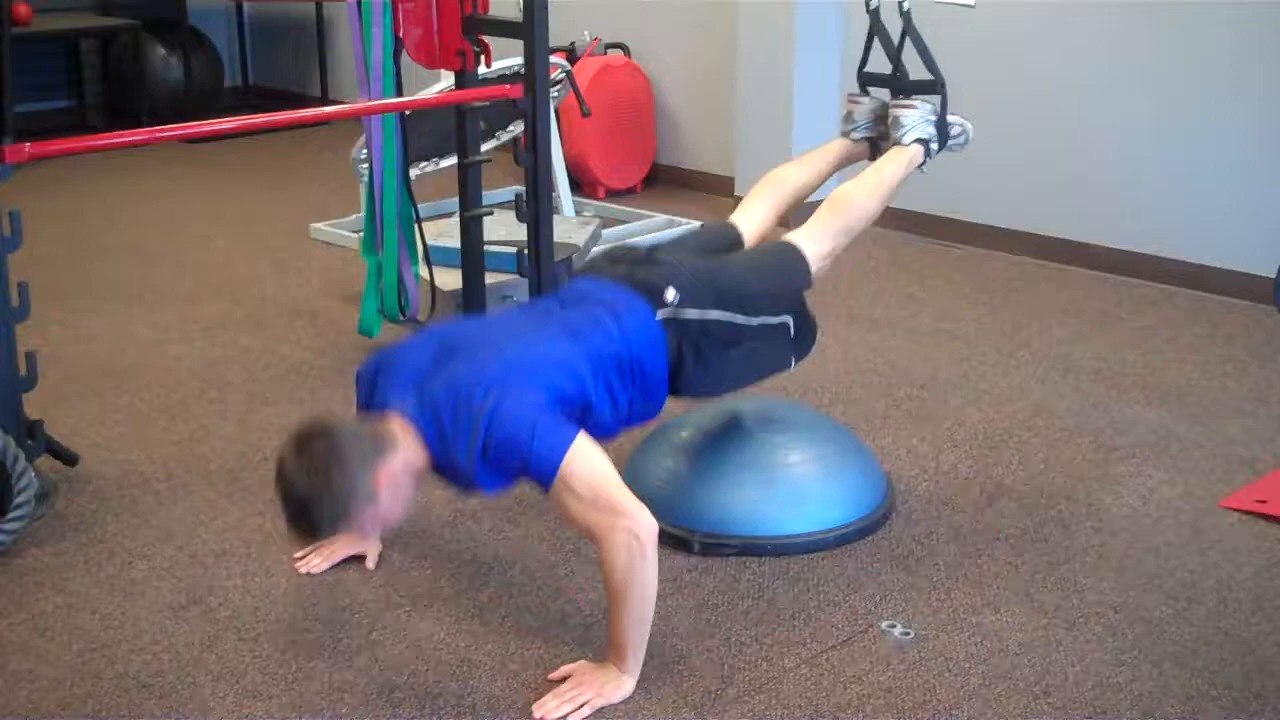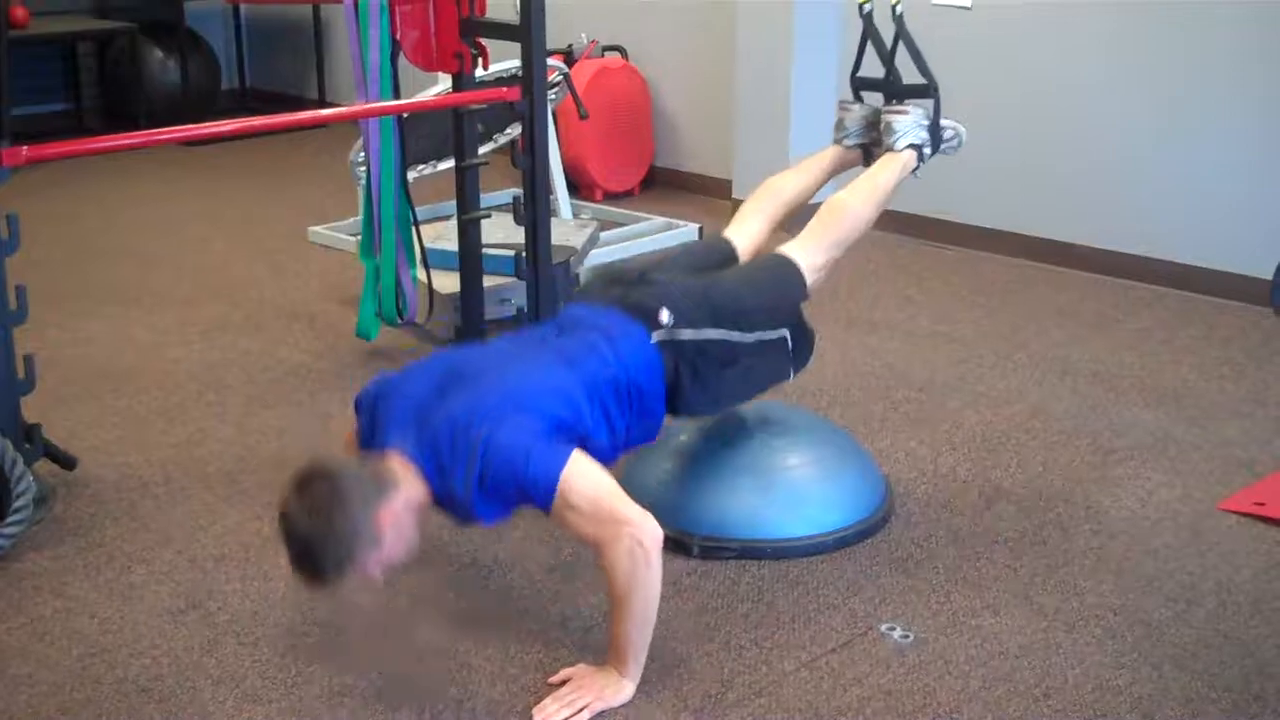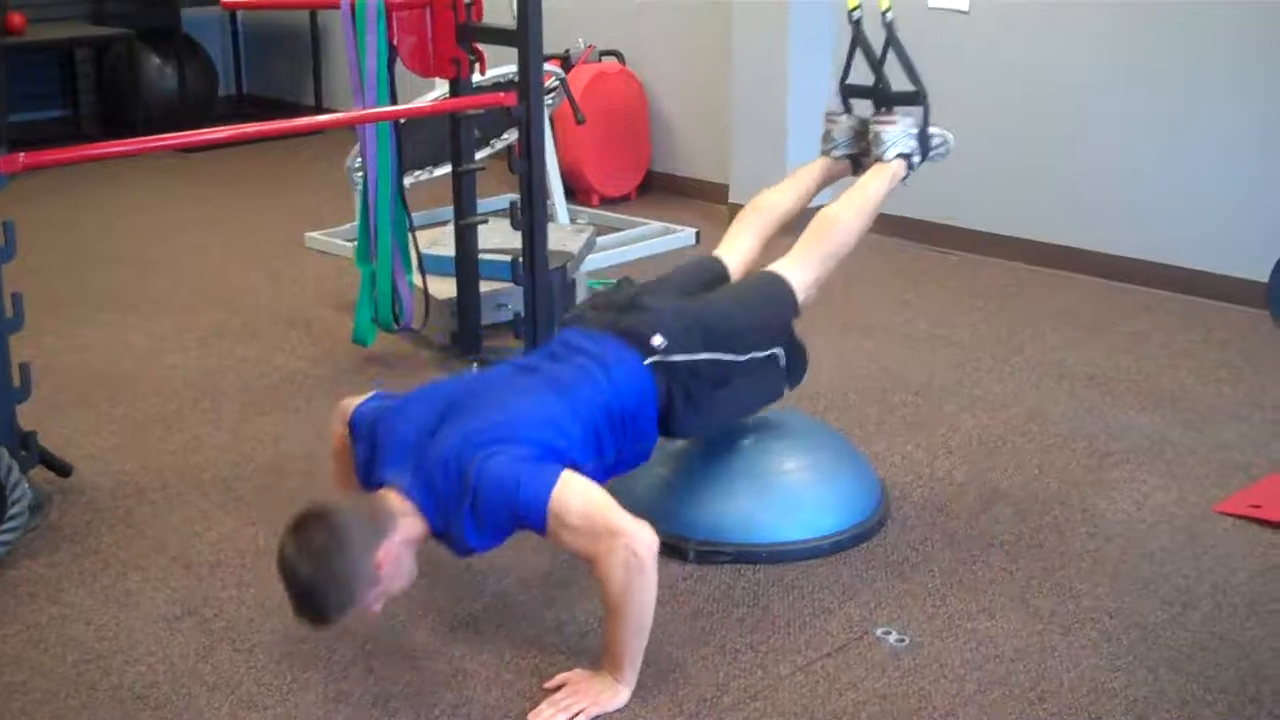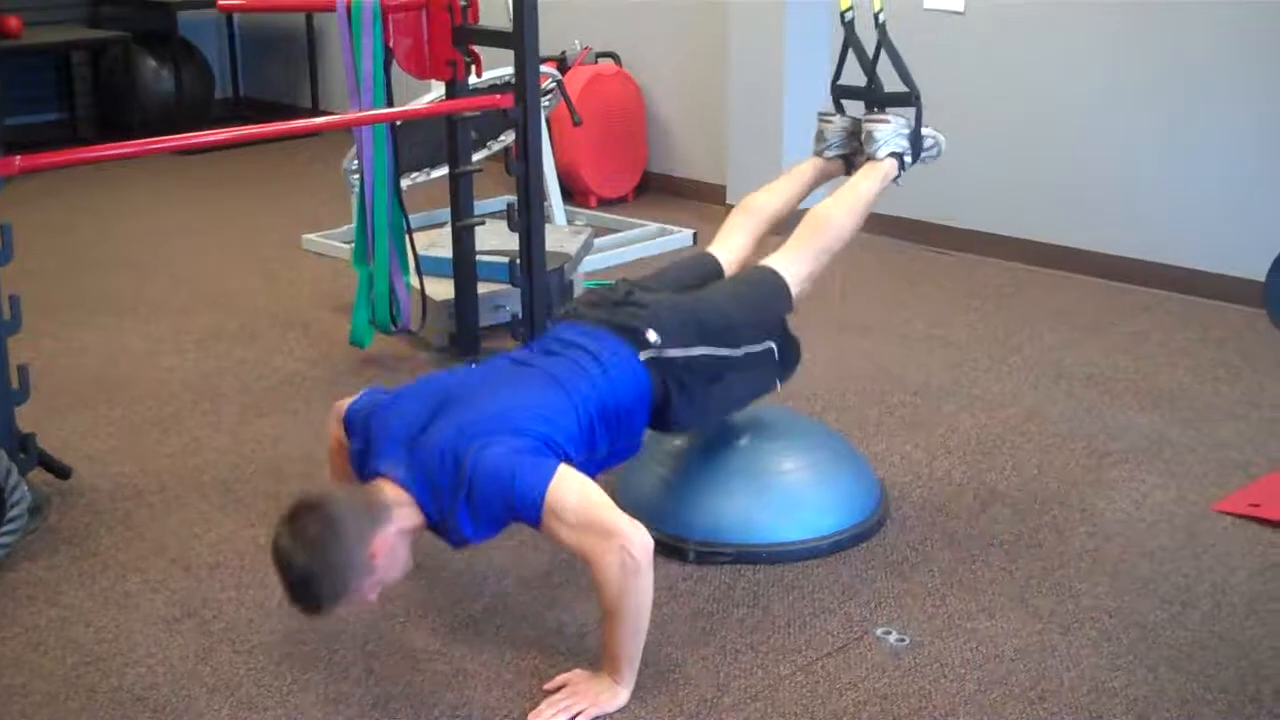
dt=0.1s
person 1, frame 1
left shoulder: (496, 428)
right shoulder: (389, 378)
left elbow: (632, 530)
right wrist: (359, 530)
left hip: (670, 328)
right hip: (608, 289)
left knee: (803, 252)
right knee: (745, 229)
left ankle: (912, 139)
right ankle: (858, 133)
person 1, frame 2
left shoulder: (494, 453)
right shoulder: (388, 406)
left elbow: (638, 536)
right wrist: (358, 538)
left hip: (664, 348)
right hip: (602, 314)
left knee: (798, 264)
right knee: (741, 241)
left ankle: (905, 144)
right ankle: (850, 139)
person 1, frame 3
left shoulder: (487, 481)
right shoulder: (382, 439)
left elbow: (633, 546)
right wrist: (355, 547)
left hip: (657, 371)
right hip: (598, 334)
left knee: (794, 275)
right knee: (731, 257)
left ankle: (892, 153)
right ankle: (841, 151)
person 1, frame 4
left shoulder: (483, 472)
right shoulder: (377, 433)
left elbow: (628, 546)
right wrist: (349, 541)
left hip: (648, 365)
right hip: (591, 329)
left knee: (787, 272)
right knee: (724, 254)
left ankle: (884, 153)
right ankle: (832, 151)
